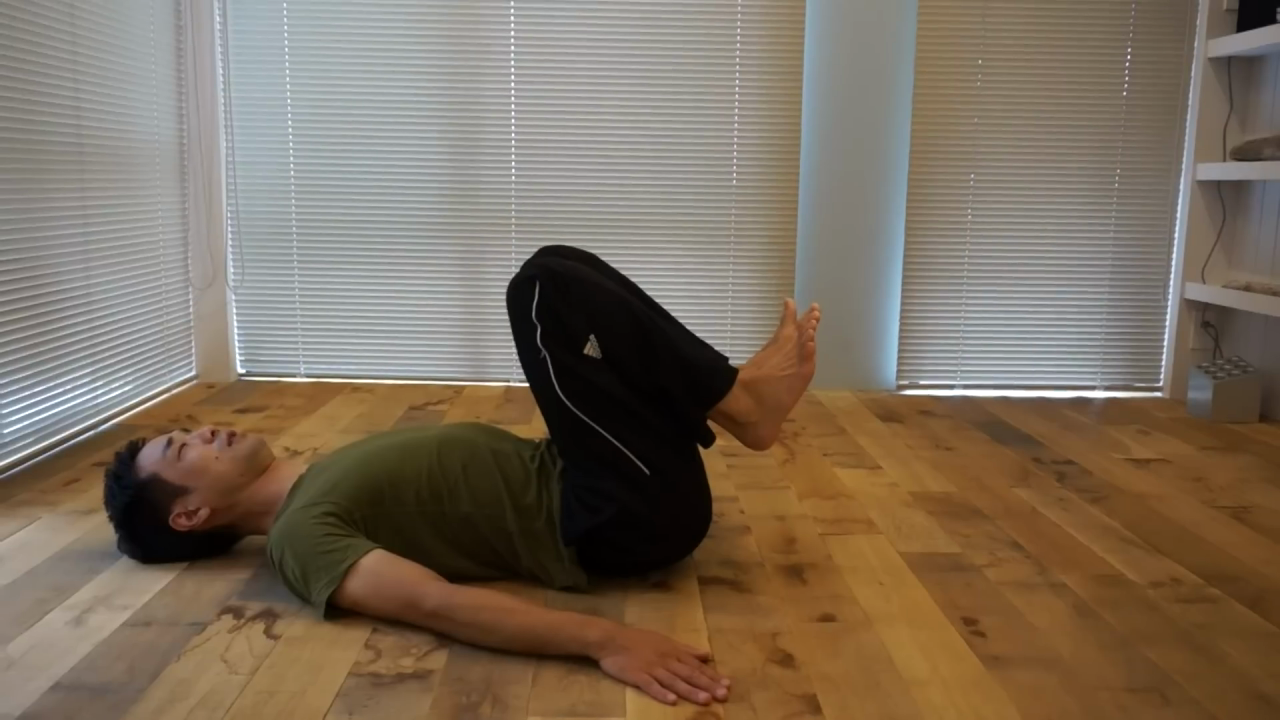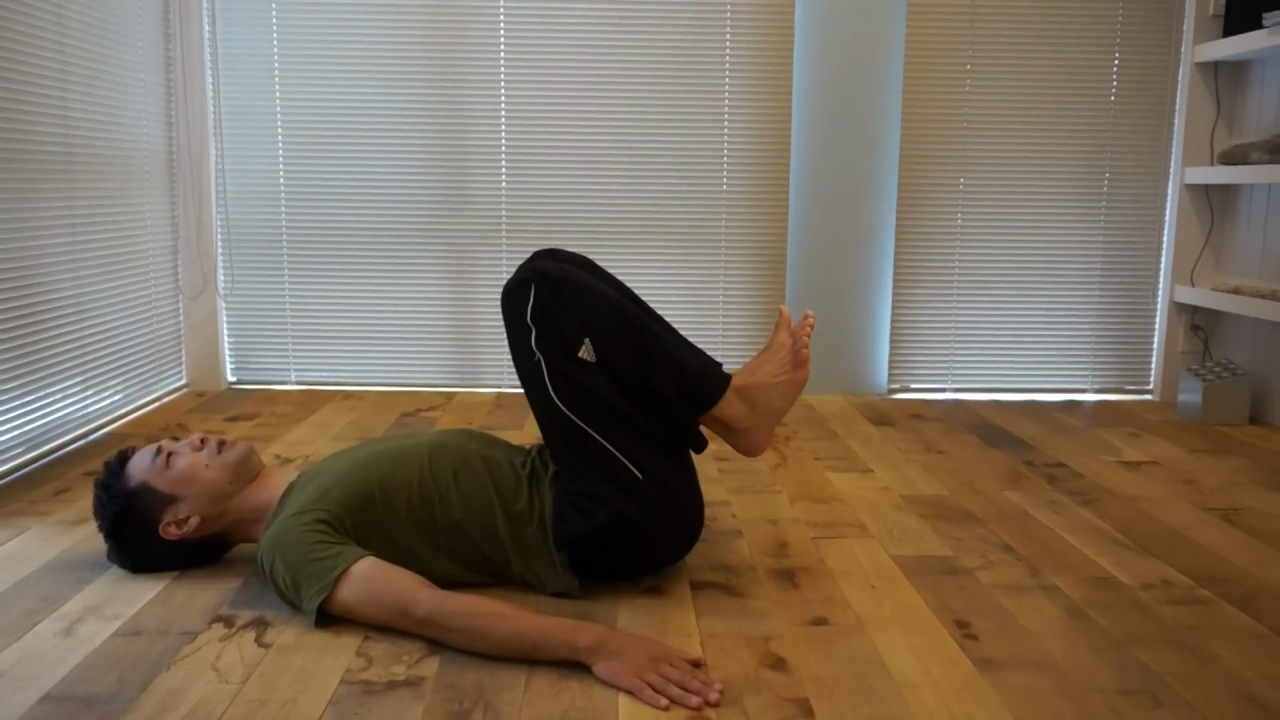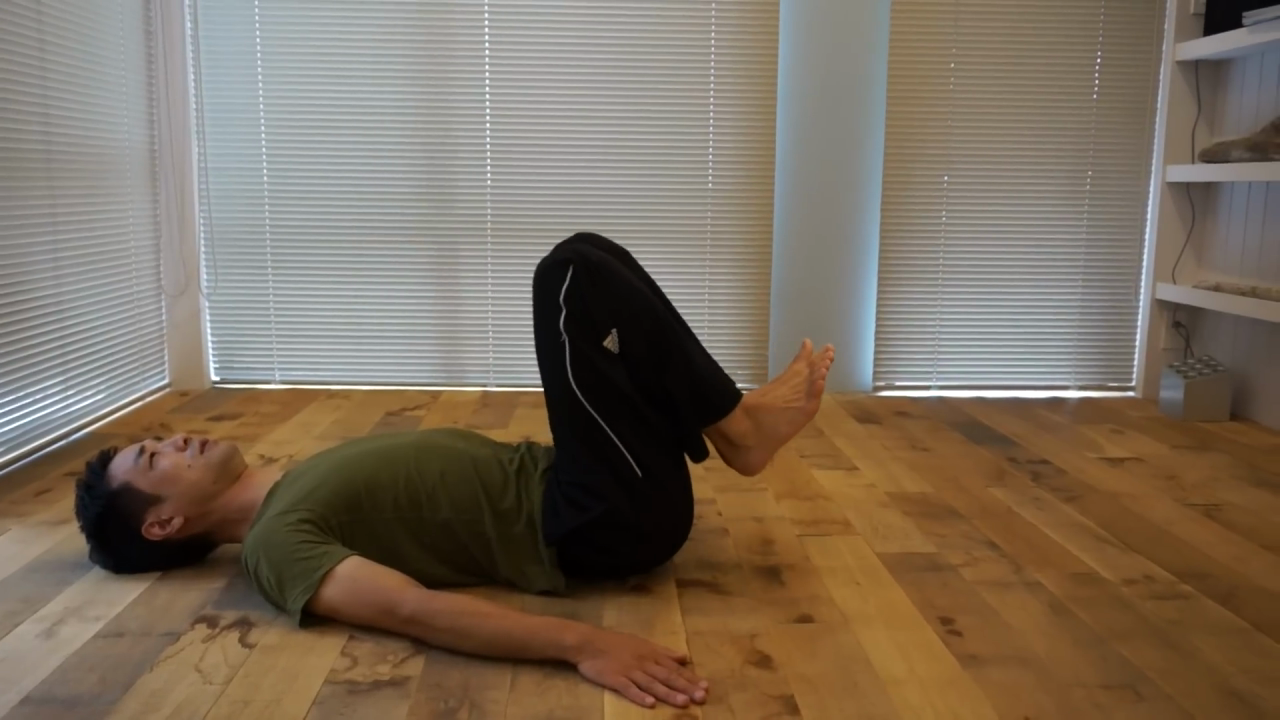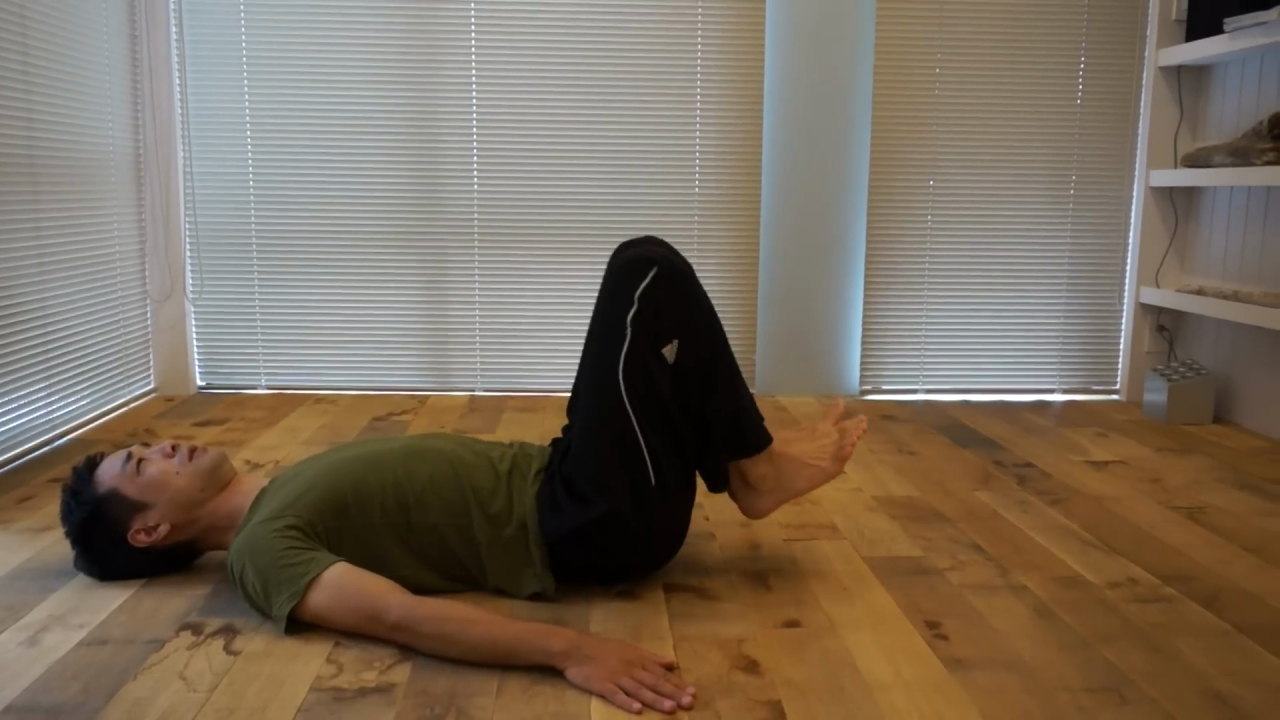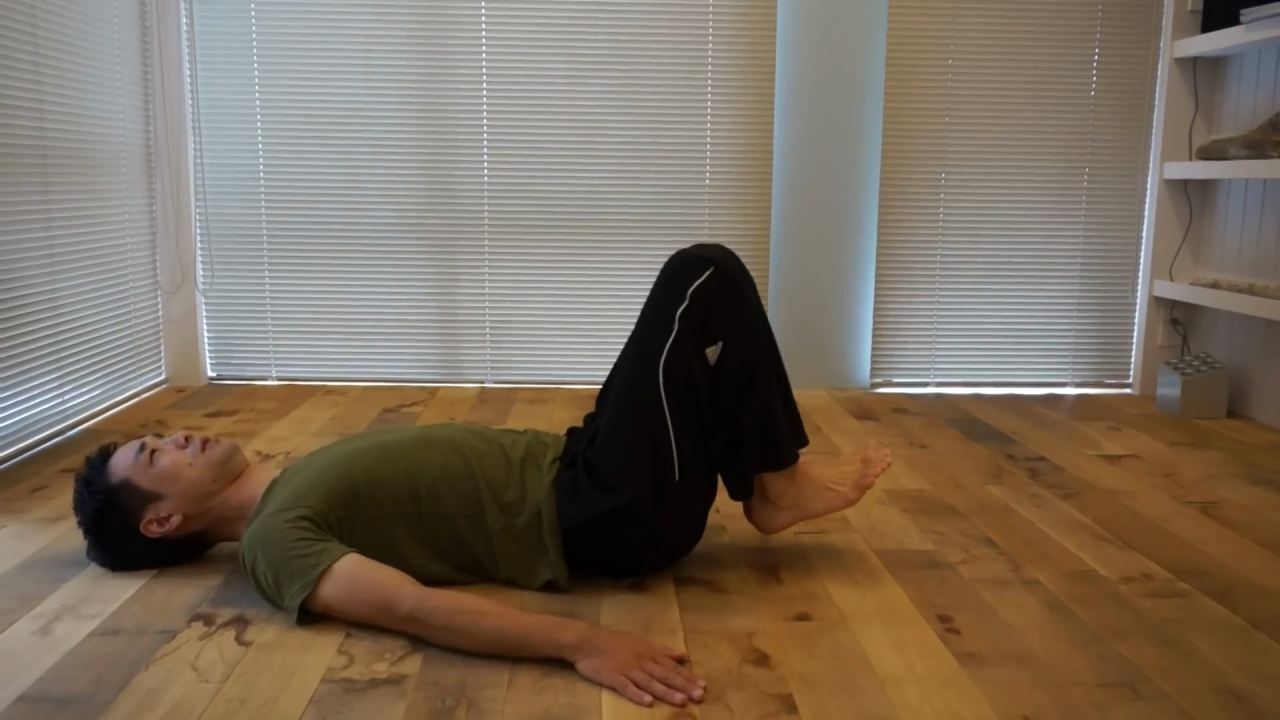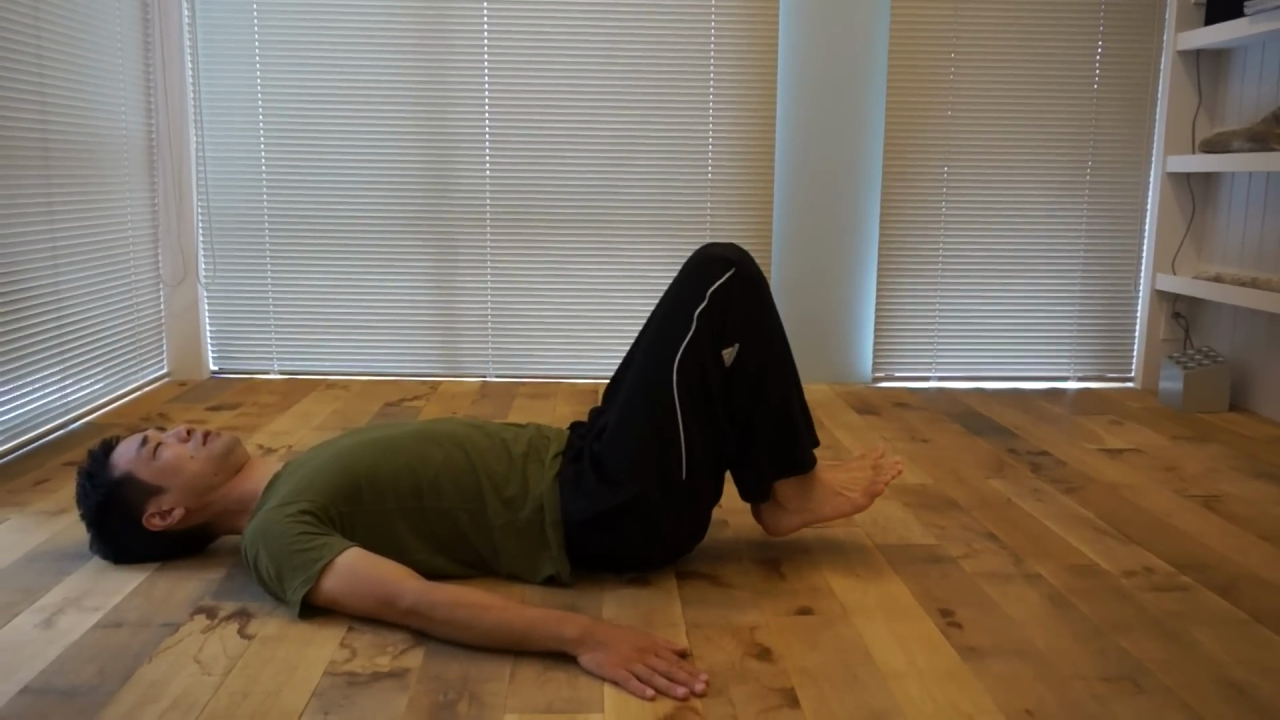
dt=0.5s
person 1, frame 1
left shoulder: (328, 484)
right shoulder: (303, 535)
right elbow: (433, 603)
right wrist: (602, 638)
left hip: (568, 484)
right hip: (623, 523)
left knee: (558, 269)
right knee: (547, 289)
left ankle: (736, 393)
right ankle: (738, 402)
person 1, frame 2
left shoulder: (319, 491)
right shoulder: (295, 543)
right elbow: (426, 610)
right wrist: (596, 643)
left hip: (557, 487)
right hip: (612, 526)
left knee: (552, 277)
right knee: (544, 292)
left ankle: (729, 400)
right ankle: (729, 406)
person 1, frame 3
left shoulder: (303, 491)
right shoulder: (279, 545)
right elbow: (414, 610)
right wrist: (583, 642)
left hip: (545, 481)
right hip: (603, 527)
left knee: (586, 261)
right knee: (575, 274)
left ankle: (733, 418)
right ankle: (736, 426)
person 1, frame 4
left shoulder: (288, 498)
right shoulder: (265, 552)
right elbow: (400, 615)
right wrist: (570, 648)
left hip: (549, 477)
right hip: (592, 527)
left knee: (643, 265)
right knee: (649, 279)
left ankle: (748, 463)
right ankle: (752, 470)
person 1, frame 5
left shoulder: (301, 489)
right shoulder: (277, 542)
right elbow: (414, 608)
right wrist: (581, 640)
left hip: (568, 469)
right hip: (607, 517)
left knee: (701, 276)
right knee: (703, 278)
left ankle: (772, 477)
right ankle: (772, 486)
person 1, frame 6
left shoulder: (303, 480)
right shoulder: (279, 535)
right elbow: (414, 602)
right wrist: (583, 634)
left hip: (573, 459)
right hip: (607, 512)
left knee: (719, 276)
right knee: (721, 279)
left ankle: (786, 483)
right ankle: (784, 491)
